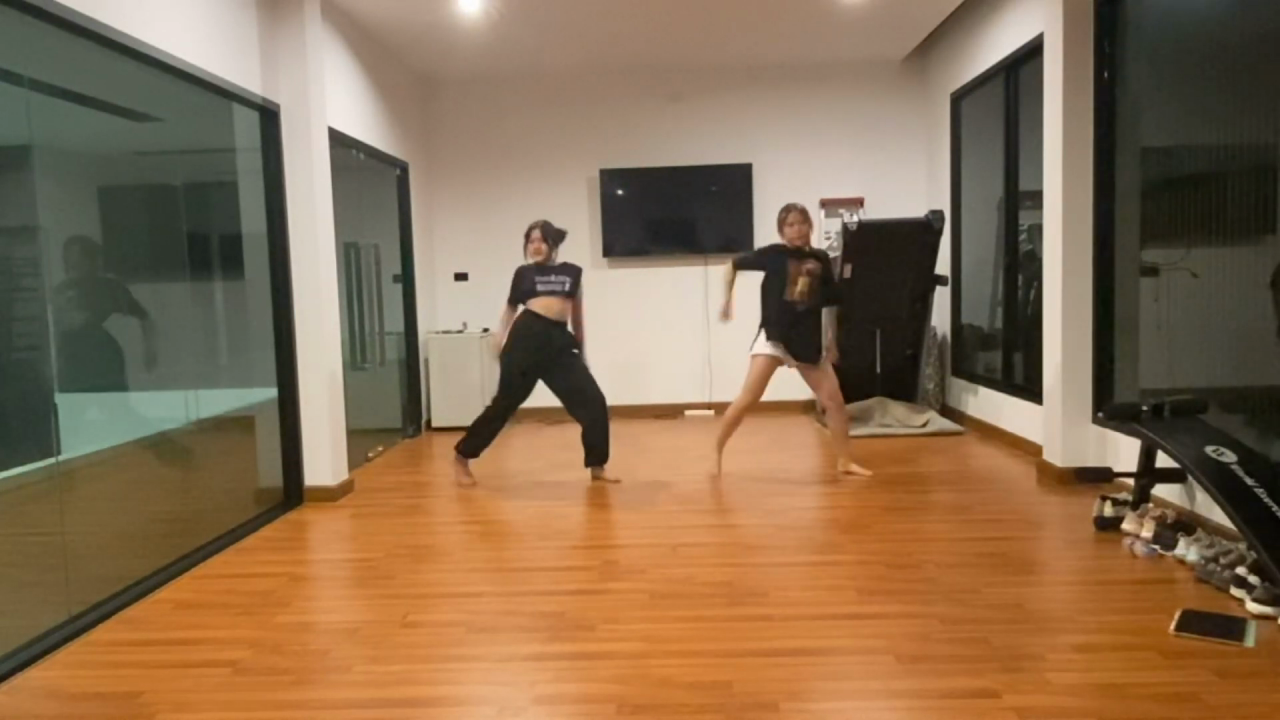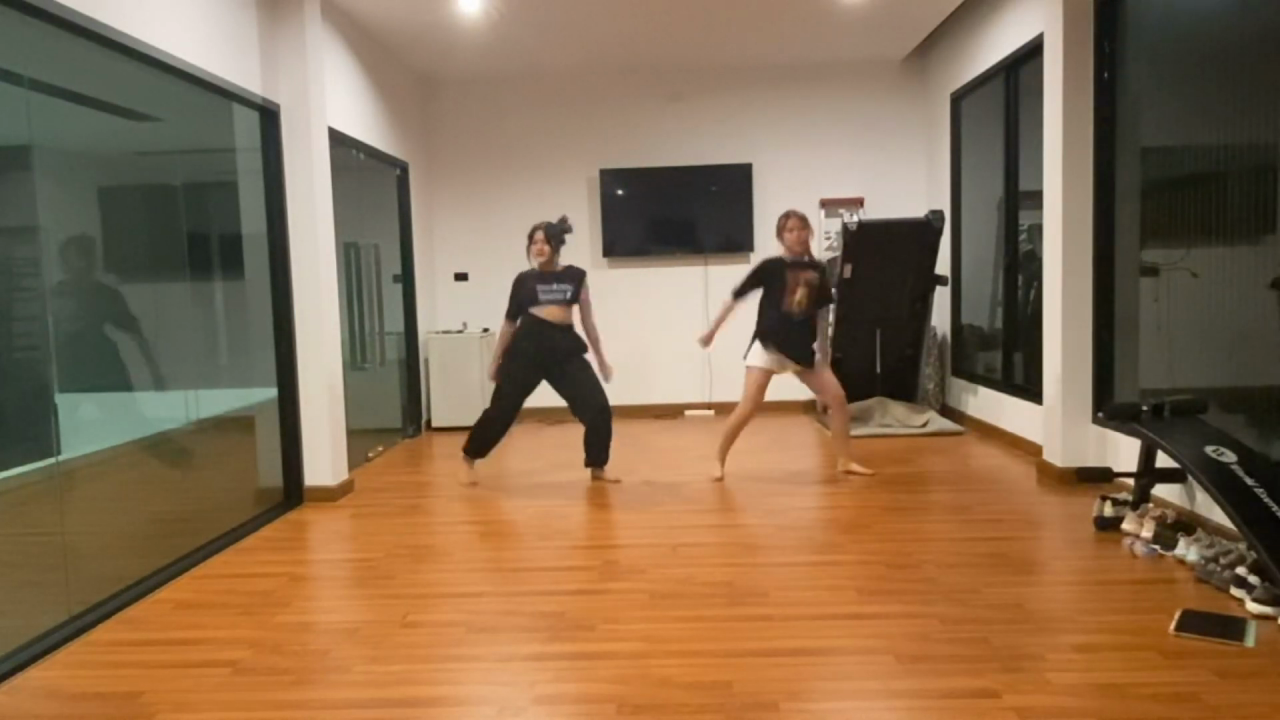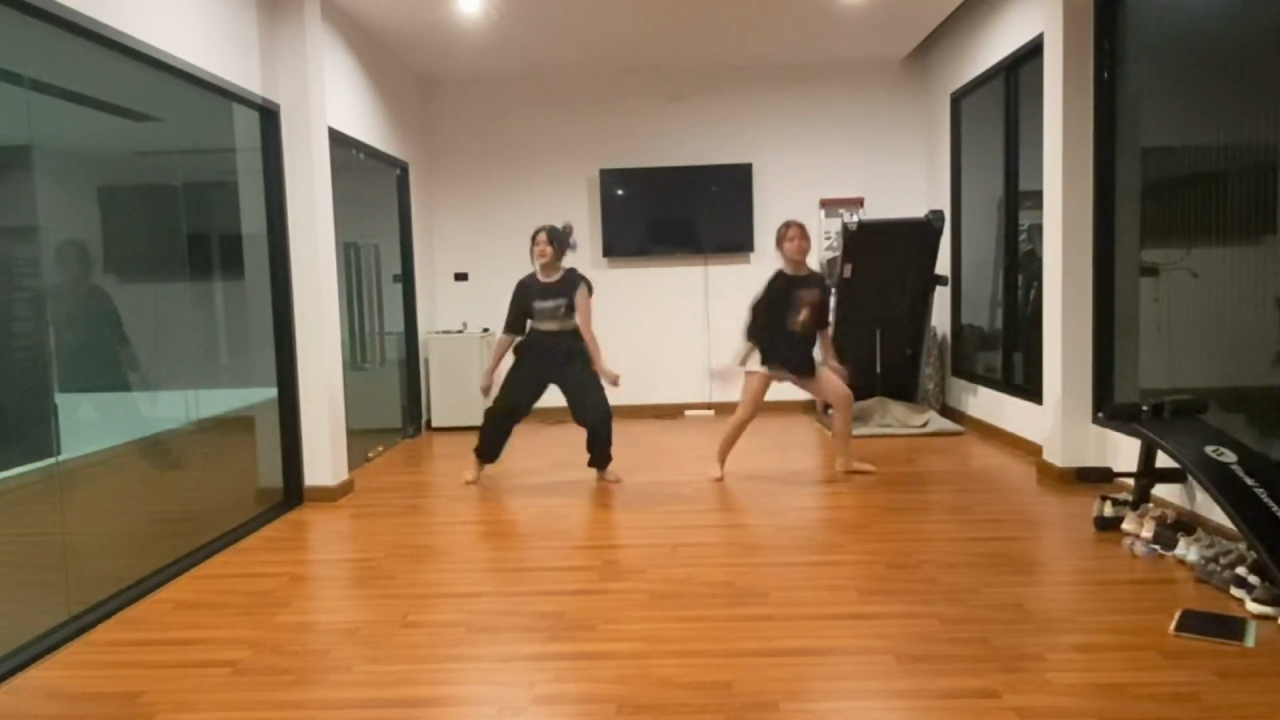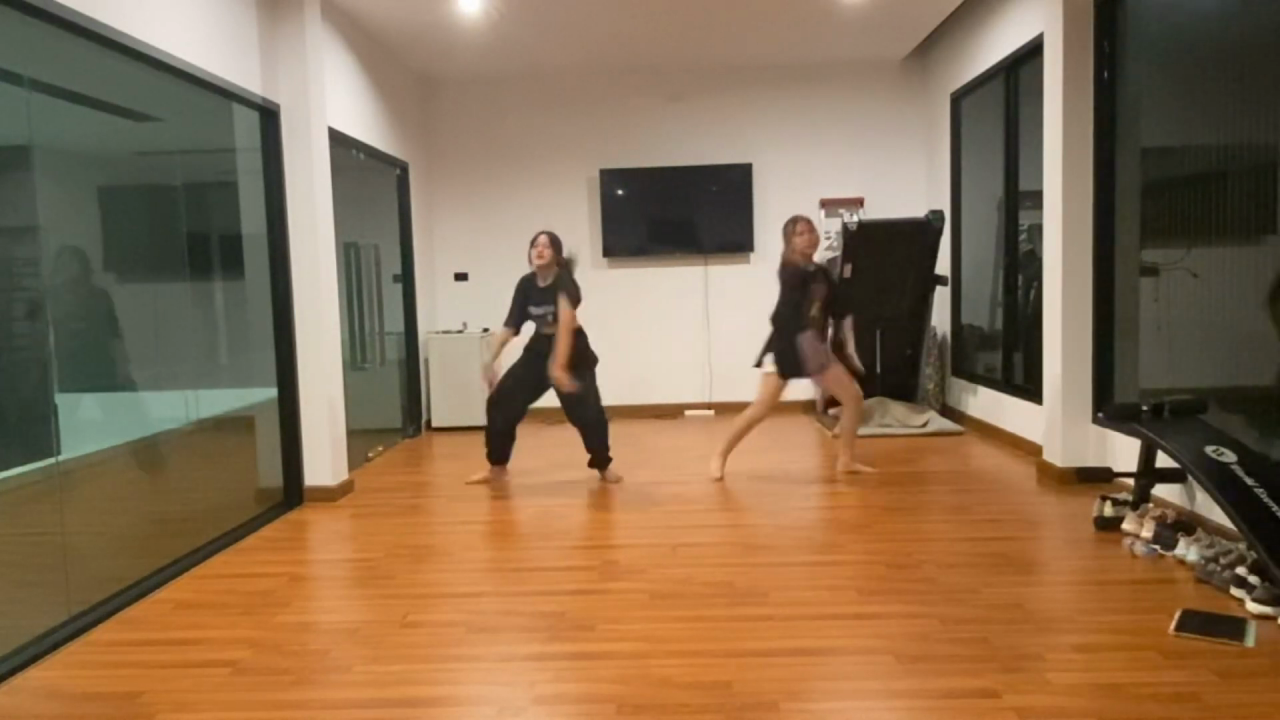
dt=0.1s
person 1, frame 1
left shoulder: (820, 260)
right shoulder: (773, 254)
left elbow: (830, 299)
right elbow: (734, 264)
left wrist: (830, 338)
right wrist: (727, 301)
left hip: (809, 341)
right hip: (773, 337)
left knee: (834, 400)
right knee: (748, 398)
left ankle: (845, 461)
right ankle: (717, 452)
person 1, frame 2
left shoulder: (819, 270)
right shoulder: (771, 266)
right elbow: (738, 294)
left wrist: (814, 341)
right wrist: (713, 328)
left hip: (803, 348)
right hip: (769, 344)
left knee: (837, 398)
right knee: (748, 409)
left ankle: (844, 461)
right ankle: (720, 460)
person 1, frame 3
left shoulder: (818, 282)
right shoulder: (778, 283)
left elbow: (822, 324)
right elbow: (757, 323)
left wrist: (830, 359)
right wrist: (740, 361)
left hip: (802, 357)
right hip: (767, 353)
left knee: (844, 398)
right knee: (747, 411)
left ankle: (844, 460)
right ankle: (720, 461)
person 1, frame 4
left shoulder: (822, 273)
right shoulder: (792, 274)
left elbow: (841, 314)
right elbow: (791, 317)
left wrist: (850, 346)
right wrist: (809, 349)
left hip: (816, 350)
right hip: (785, 349)
left knee: (853, 397)
right knee: (761, 411)
left ankle: (846, 461)
right ankle: (721, 456)
person 2, frame 1
left shoulder: (572, 272)
right shoulder: (524, 273)
left elbow: (577, 317)
right elbow: (511, 307)
left wrist: (581, 352)
right wrist: (501, 337)
left hip: (560, 343)
right hip: (527, 337)
left knee: (594, 404)
right knee: (504, 405)
left ankle: (597, 466)
right ankle: (463, 457)
person 2, frame 2
left shoulder: (576, 276)
right shoulder: (525, 279)
left elbow: (588, 321)
right elbow: (511, 320)
left wrist: (600, 358)
right wrist: (497, 361)
left hip: (565, 347)
right hip: (528, 344)
left knee: (597, 407)
right knee: (503, 406)
left ankle: (597, 466)
right ankle: (470, 457)
person 2, frame 3
left shoulder: (575, 281)
right shoulder: (525, 286)
left elbow: (585, 324)
right elbow: (510, 331)
left wrist: (599, 364)
right wrist: (490, 372)
left hip: (571, 350)
right hip: (536, 350)
left knee: (597, 411)
right knee: (505, 407)
left ankle: (601, 466)
right ankle: (481, 461)
person 2, frame 4
left shoulder: (565, 284)
right shoulder: (526, 284)
left elbow: (566, 324)
right elbow: (512, 325)
left wrist: (560, 367)
right wrist: (491, 360)
left hip: (572, 352)
right hip: (540, 349)
left knee: (588, 412)
right knee: (502, 402)
left ankle: (603, 465)
right ankle: (497, 466)
